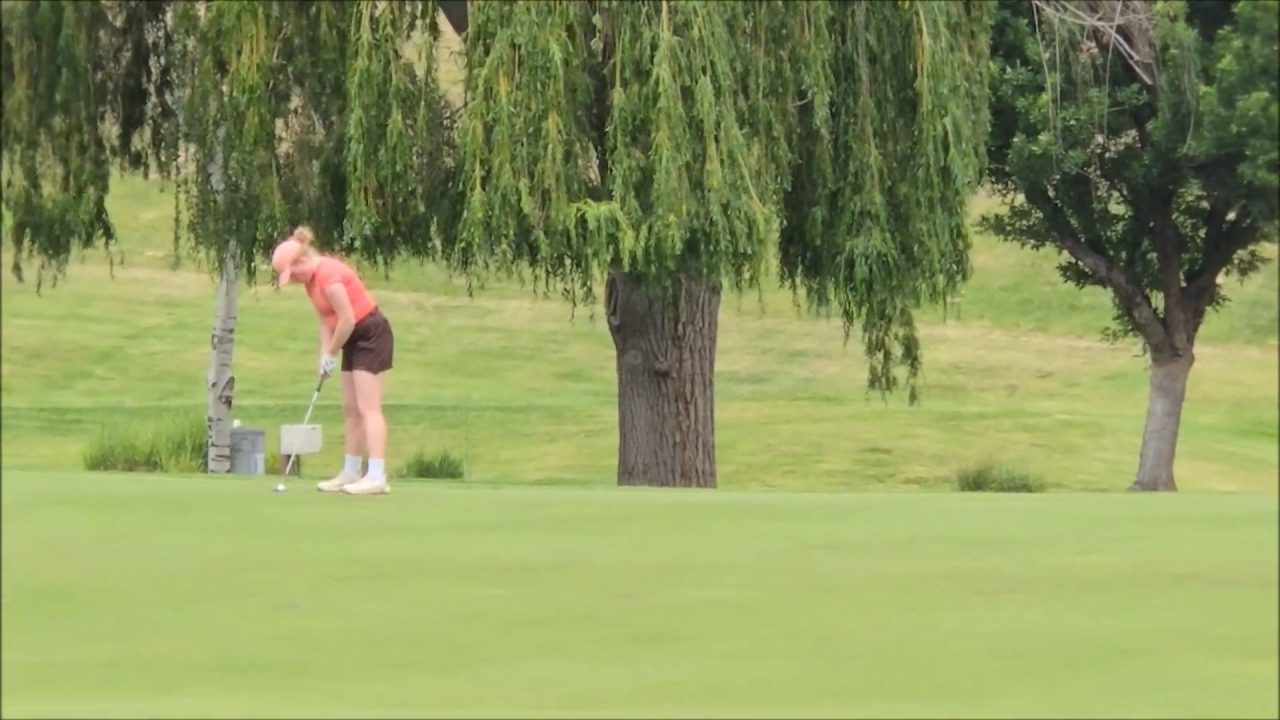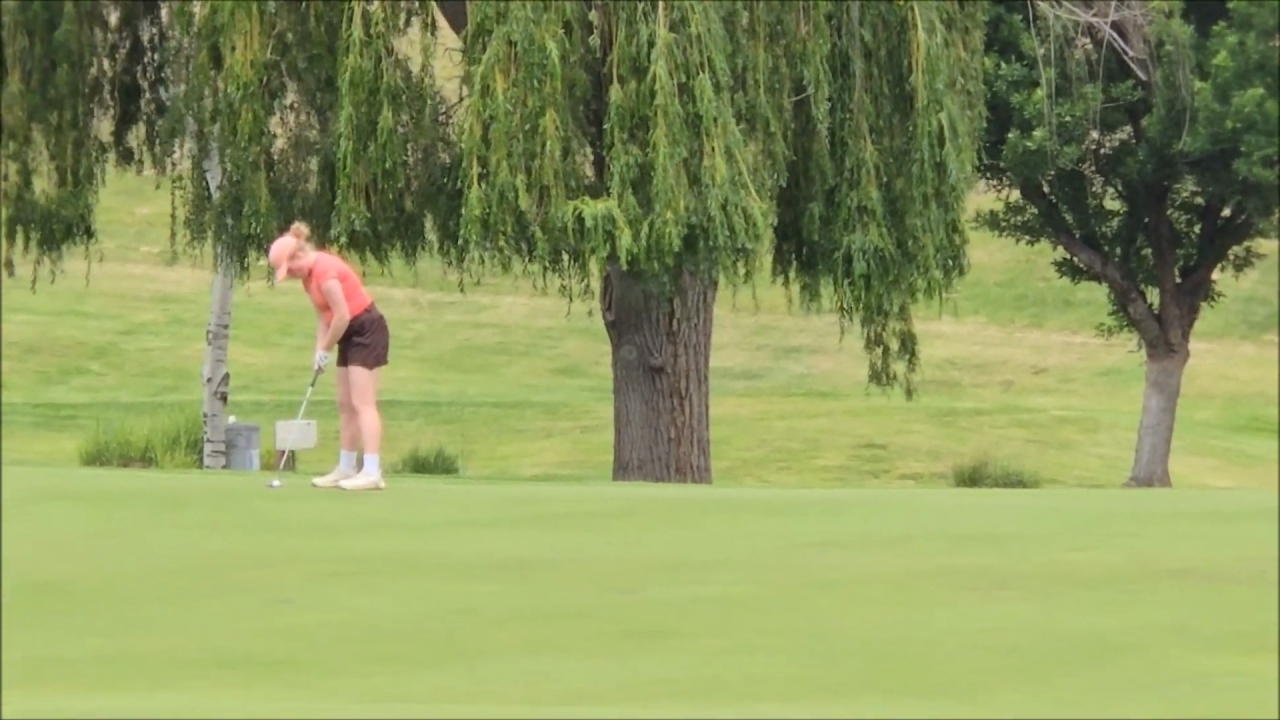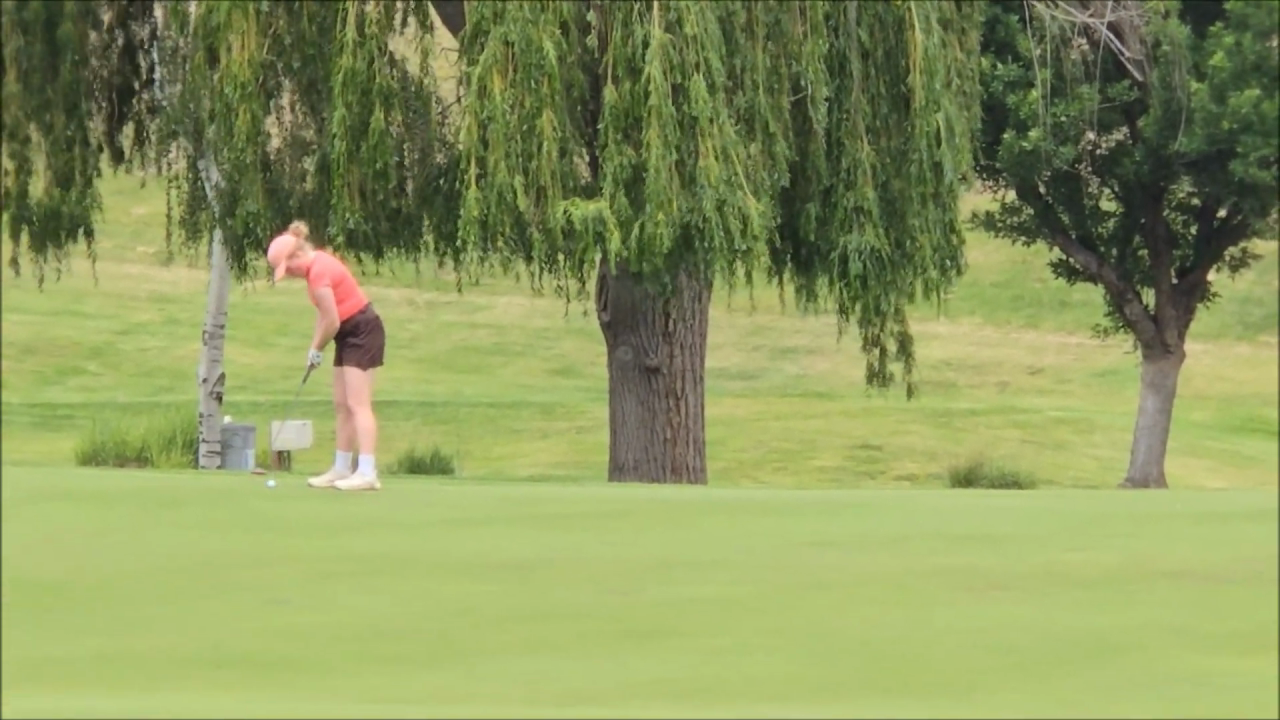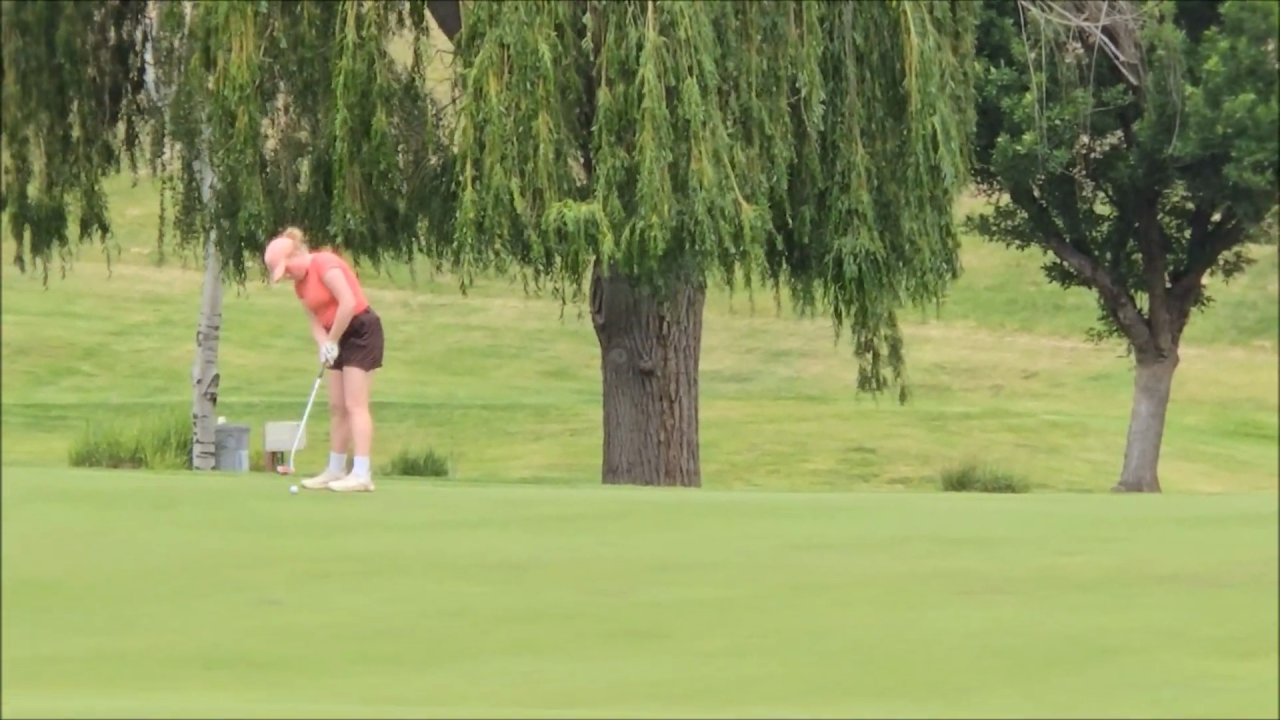
dt=0.5s
person 1, frame 1
left shoulder: (327, 274)
right shoulder: (311, 280)
left elbow: (347, 319)
right elbow: (326, 320)
left wrist: (331, 354)
right wrist: (324, 355)
left hip: (371, 336)
right hip: (354, 340)
left knee: (367, 407)
right knee: (351, 410)
left ankle: (377, 477)
right ankle: (351, 473)
person 1, frame 2
left shoulder: (324, 269)
right shoulder: (309, 275)
left elbow: (342, 316)
right elbow: (323, 316)
left wrist: (325, 349)
right wrist: (320, 350)
left hip: (367, 332)
right hip: (350, 336)
left knee: (362, 403)
right knee: (345, 405)
left ankle: (372, 472)
right ankle: (346, 469)
person 1, frame 3
left shoulder: (319, 271)
right shoulder: (313, 268)
left elbow: (332, 321)
right elbow: (325, 313)
left wrist: (316, 348)
right wrist: (315, 345)
left hip: (362, 332)
right hip: (348, 335)
left knee: (357, 404)
right knee: (342, 405)
left ankle: (367, 473)
right ankle: (341, 469)
person 1, frame 4
left shoulder: (325, 263)
right shoulder: (300, 283)
left elbow: (348, 304)
right elbow: (316, 319)
left wrist: (331, 341)
right wrist: (325, 345)
left hip: (362, 333)
right hip: (342, 338)
left knee: (355, 405)
right knee: (337, 407)
left ankle: (361, 474)
right ankle: (335, 470)
